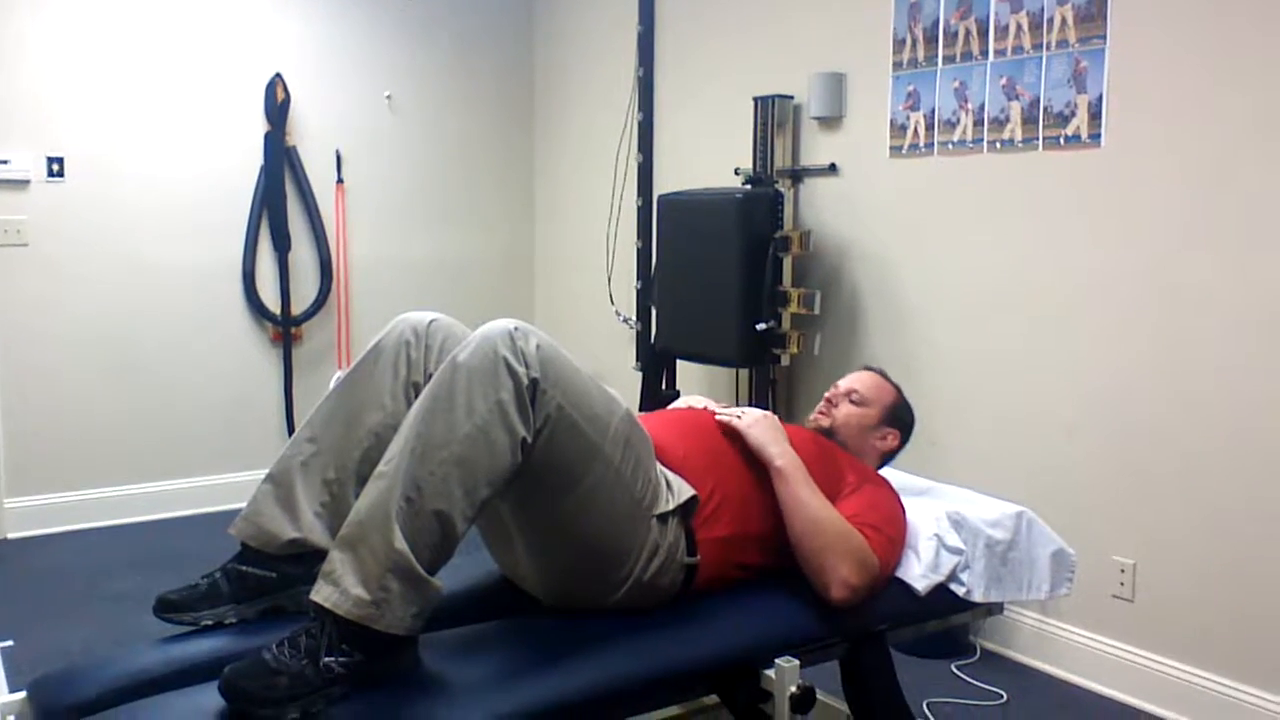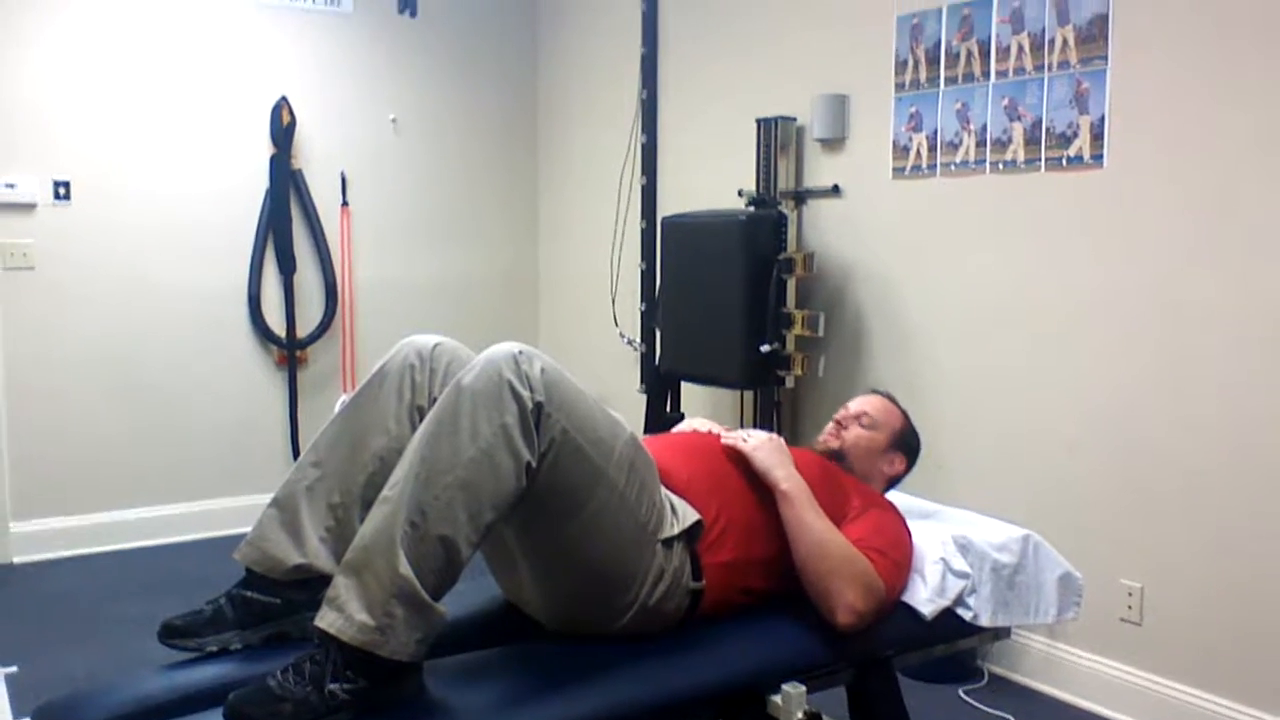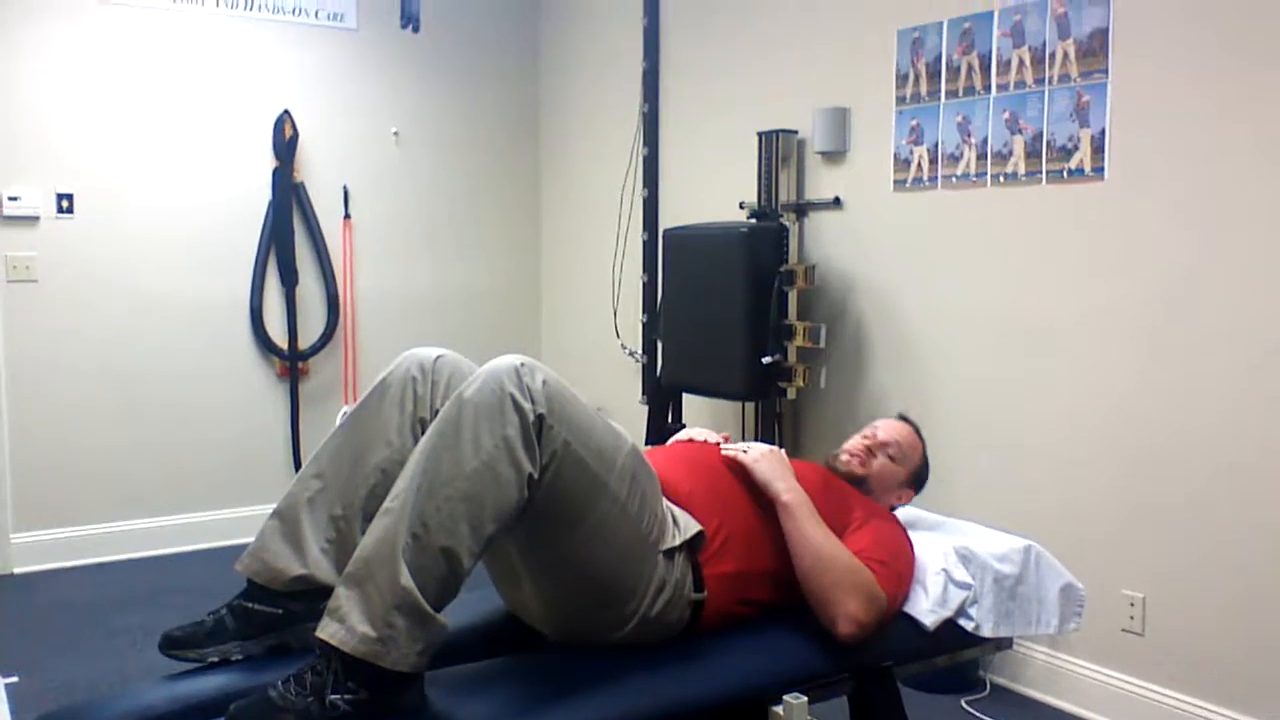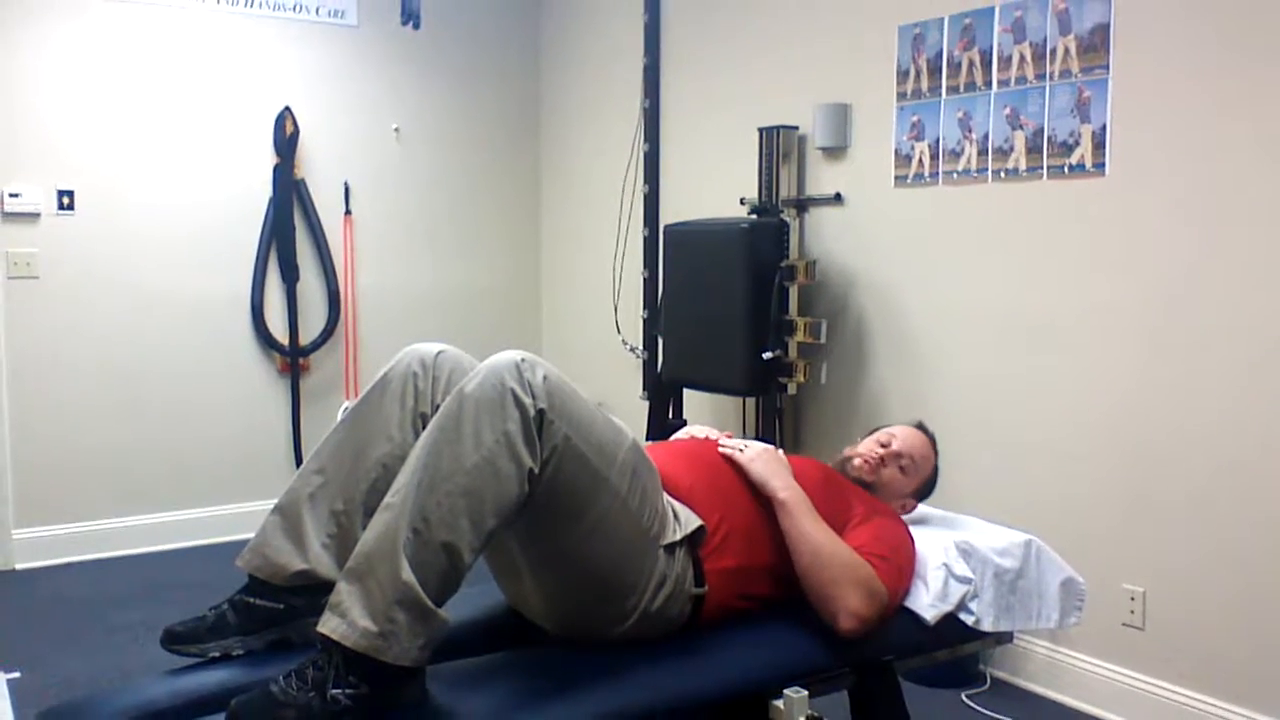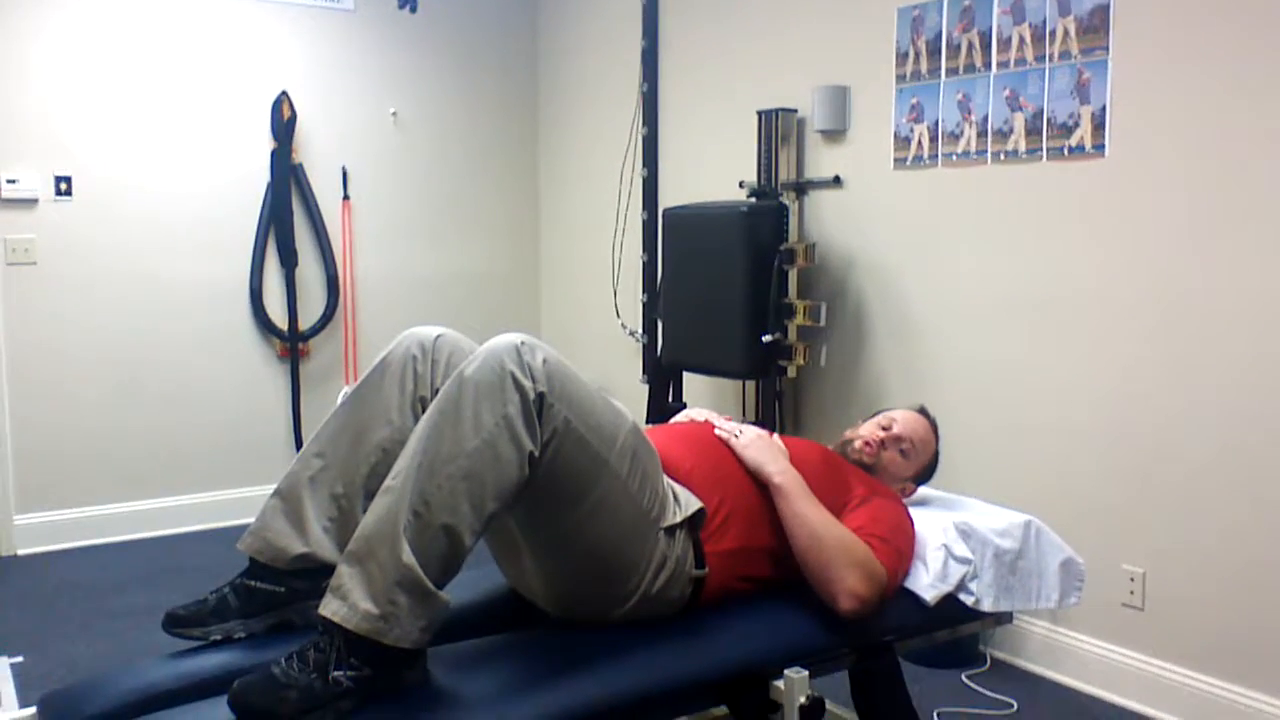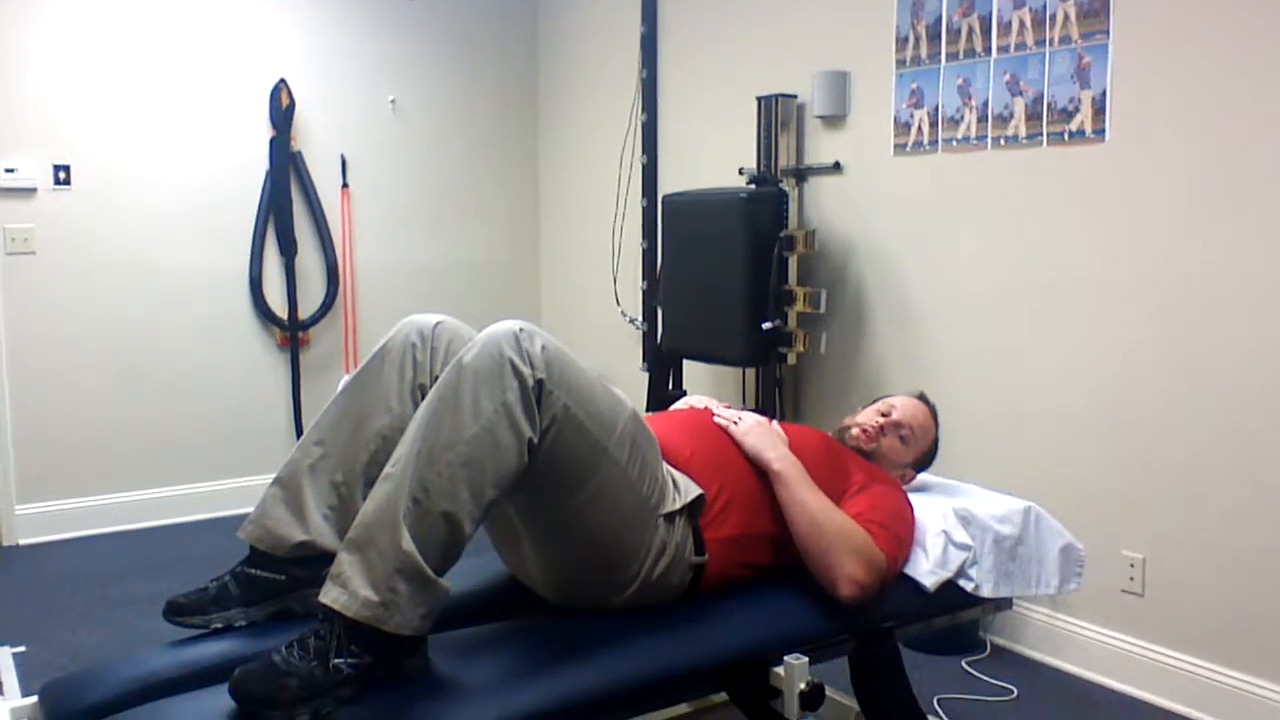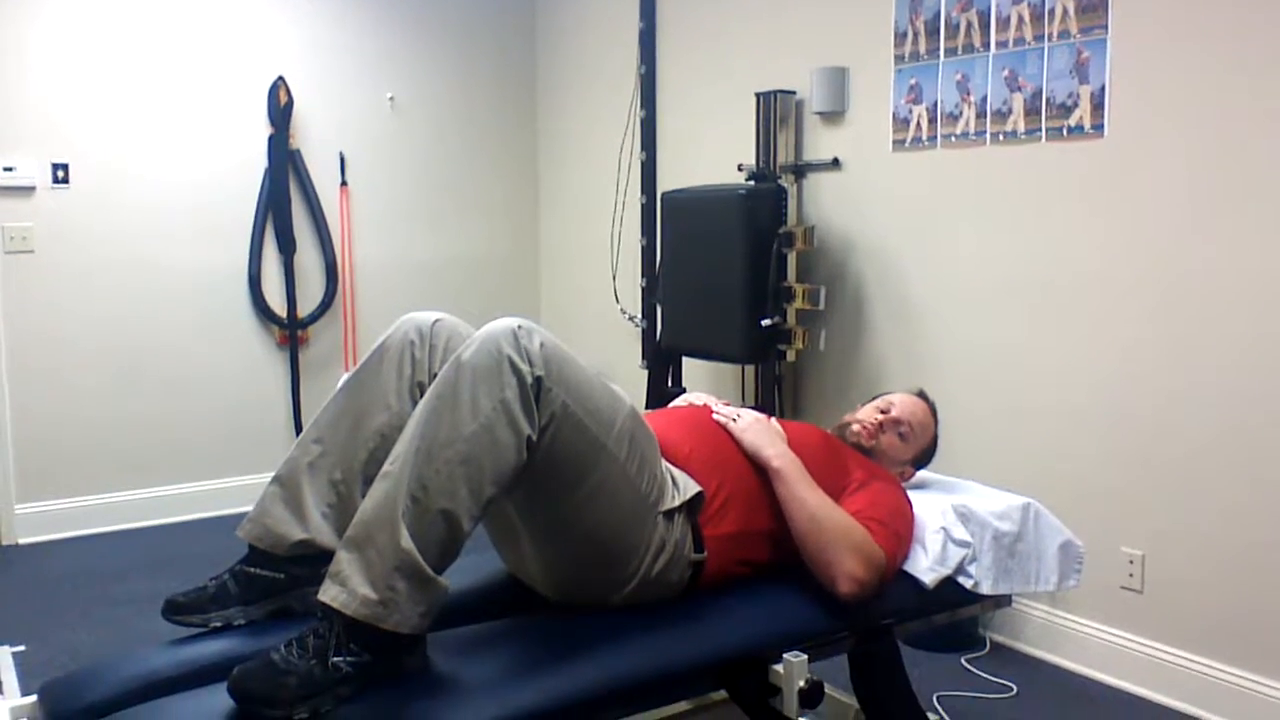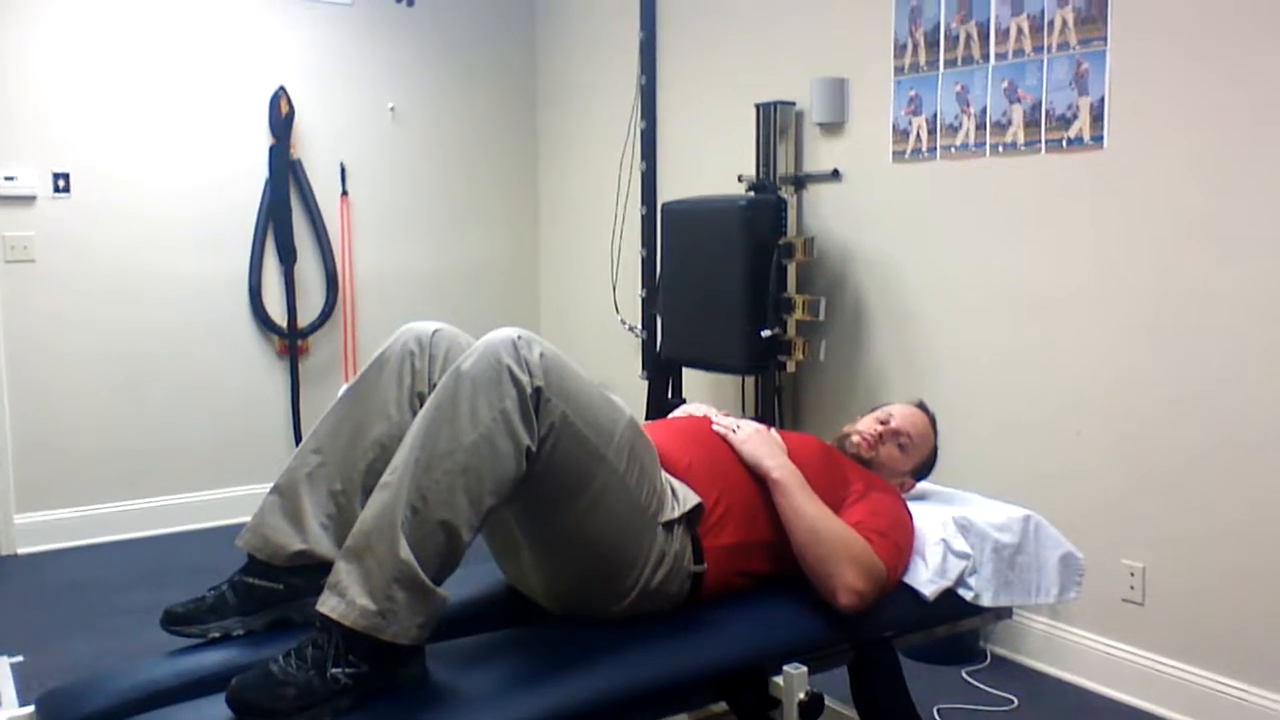
dt=0.2s
person 1, frame 1
left shoulder: (866, 490)
right shoulder: (762, 432)
left elbow: (843, 580)
left wrist: (780, 452)
right wrist: (682, 415)
left hip: (653, 532)
right hip: (547, 520)
left knee: (509, 350)
right knee: (422, 337)
left ankle: (363, 624)
right ankle: (280, 557)
person 1, frame 2
left shoulder: (871, 514)
right shoulder: (762, 453)
left elbow: (849, 605)
left wrist: (785, 475)
right wrist: (676, 441)
left hip: (658, 557)
right hip: (554, 545)
left knee: (512, 374)
right knee: (427, 360)
left ankle: (367, 651)
right ankle: (284, 584)
person 1, frame 3
left shoulder: (875, 528)
right shoulder: (767, 470)
left elbow: (850, 614)
left wrist: (785, 488)
right wrist: (675, 449)
left hip: (658, 569)
right hip: (554, 550)
left knee: (515, 386)
right knee: (430, 373)
right ankle: (287, 593)
person 1, frame 4
left shoulder: (877, 526)
right shoulder: (772, 462)
left elbow: (850, 609)
left wrist: (783, 486)
right wrist: (679, 445)
left hip: (658, 564)
right hip: (555, 548)
left knee: (516, 382)
right knee: (429, 370)
left ankle: (368, 656)
right ankle: (287, 588)
person 1, frame 5
left shoulder: (876, 508)
right shoulder: (778, 450)
left elbow: (849, 590)
left wrist: (777, 470)
right wrist: (689, 428)
left hip: (661, 544)
right hip: (556, 529)
left knee: (516, 364)
right knee: (428, 351)
left ankle: (370, 637)
right ankle: (288, 572)
person 1, frame 6
left shoulder: (877, 494)
right shoulder: (776, 434)
left elbow: (848, 576)
left wrist: (777, 457)
right wrist: (686, 412)
left hip: (660, 531)
right hip: (554, 519)
left knee: (514, 351)
right knee: (428, 340)
left ankle: (371, 625)
right ankle: (288, 559)
person 1, frame 7
left shoulder: (878, 491)
right shoulder: (769, 431)
left elbow: (848, 573)
left wrist: (776, 455)
right wrist: (684, 411)
left hip: (656, 528)
right hip: (554, 517)
left knee: (513, 349)
right knee: (427, 338)
left ankle: (371, 624)
right ankle: (288, 557)
person 1, frame 8
left shoulder: (877, 503)
right shoulder: (766, 439)
left elbow: (848, 585)
left wrist: (777, 465)
right wrist: (684, 425)
left hip: (658, 541)
right hip: (555, 524)
left knee: (513, 360)
right knee: (427, 348)
left ankle: (368, 635)
right ankle: (286, 570)
